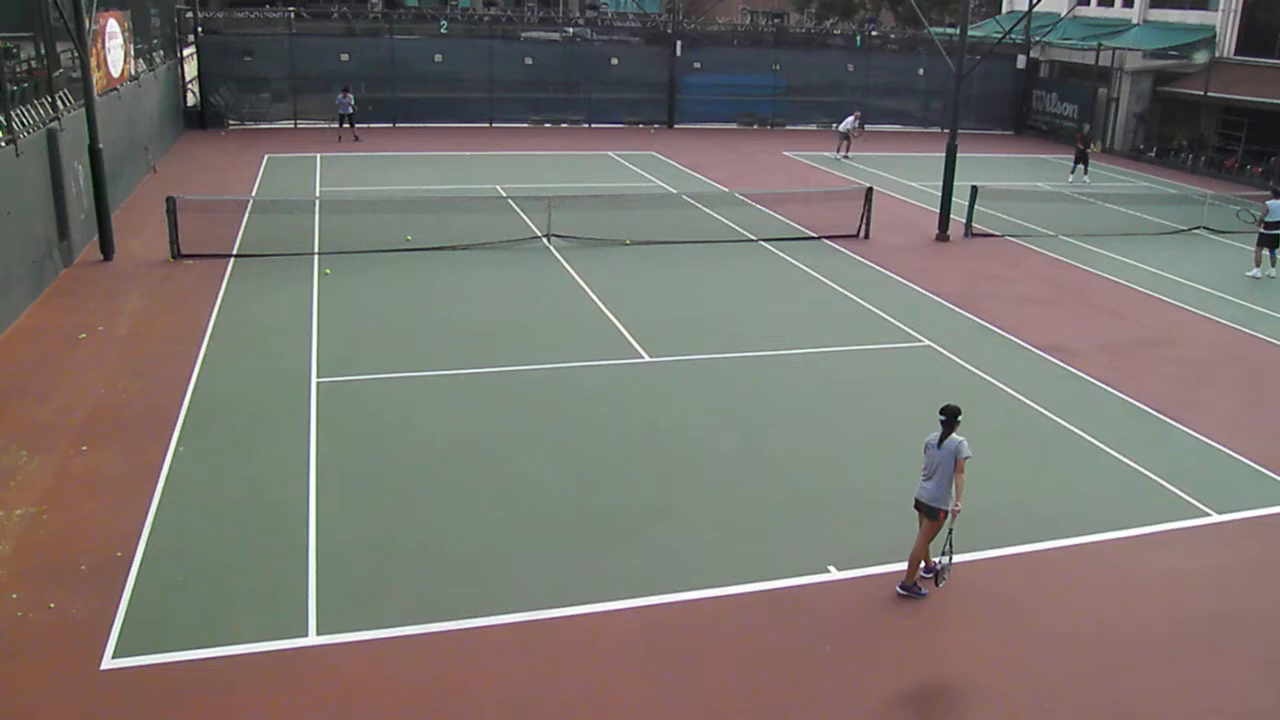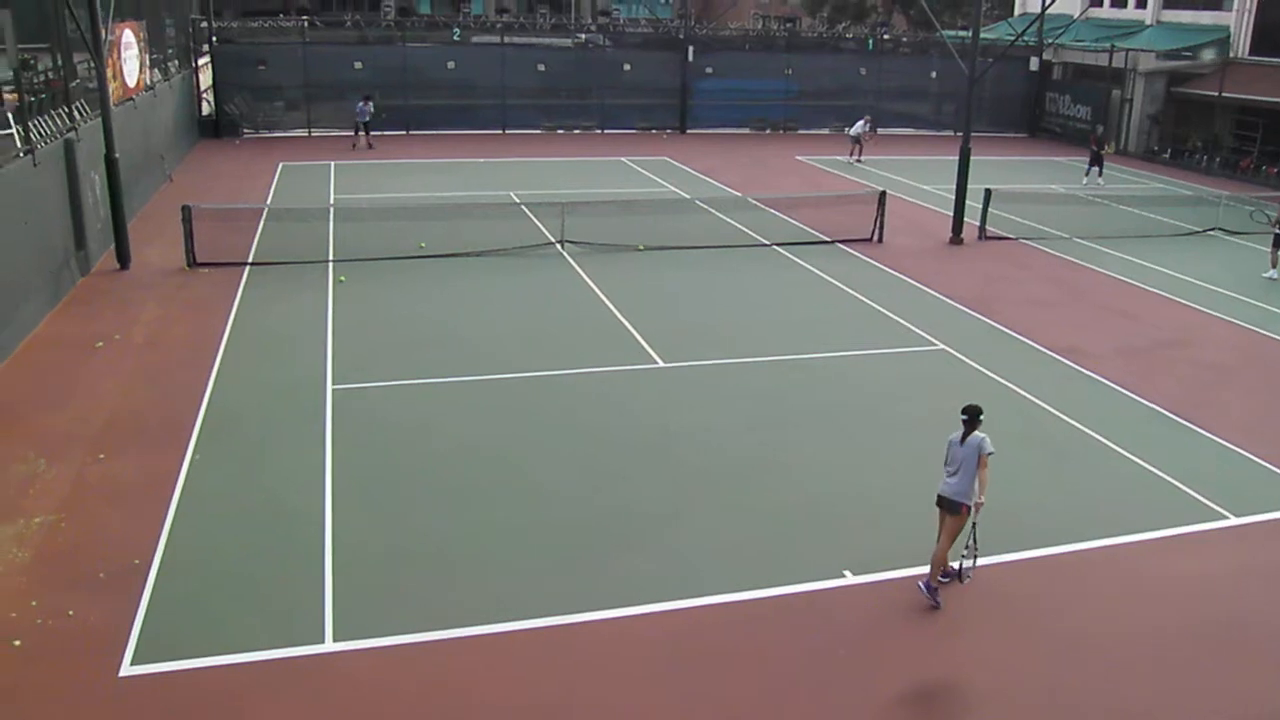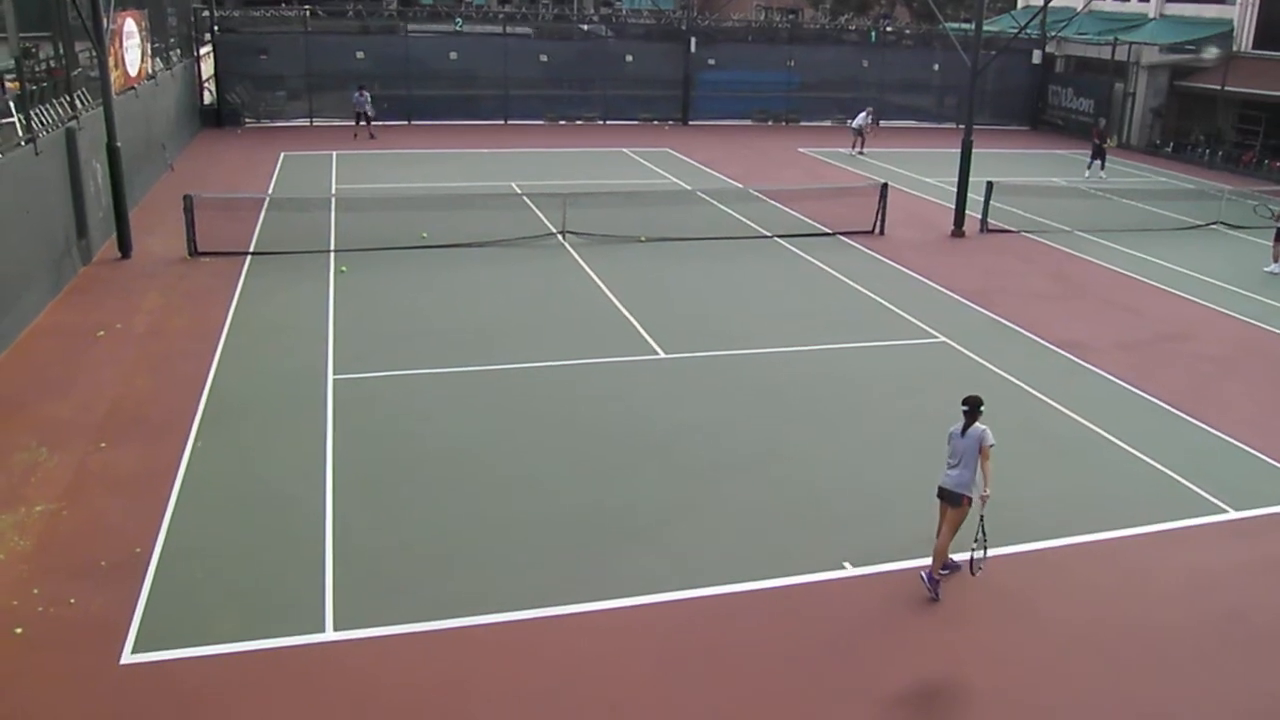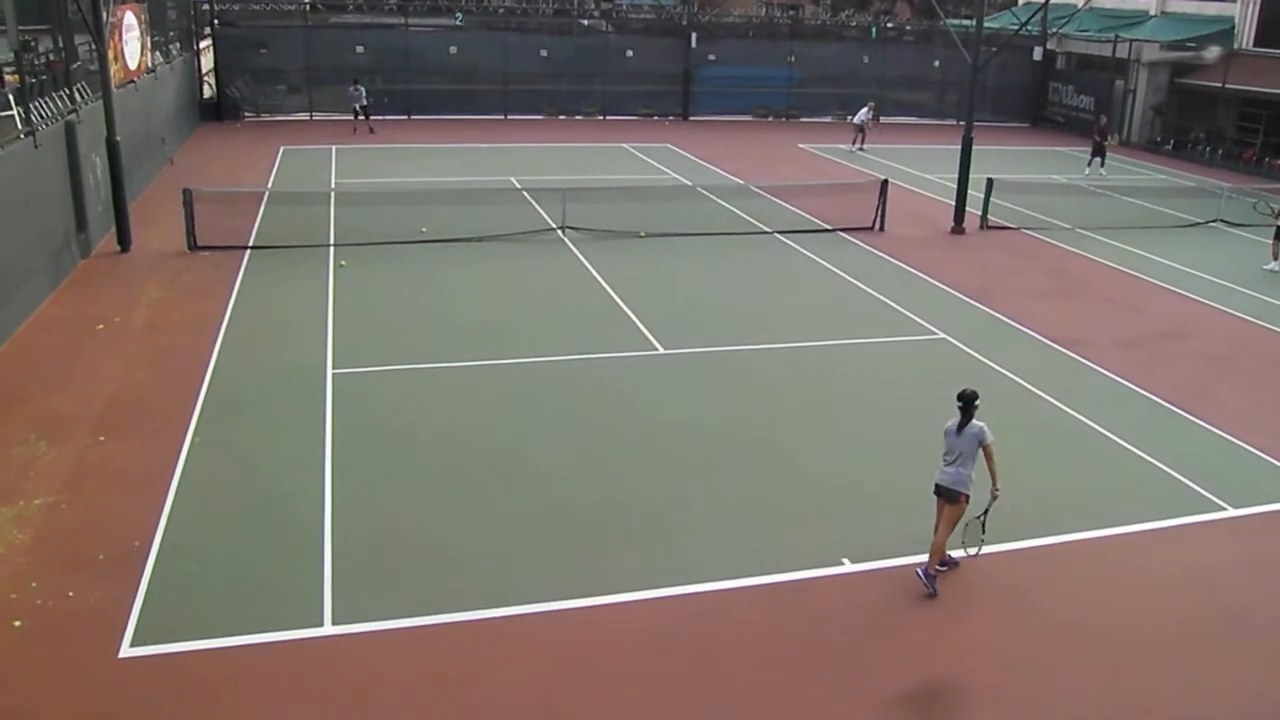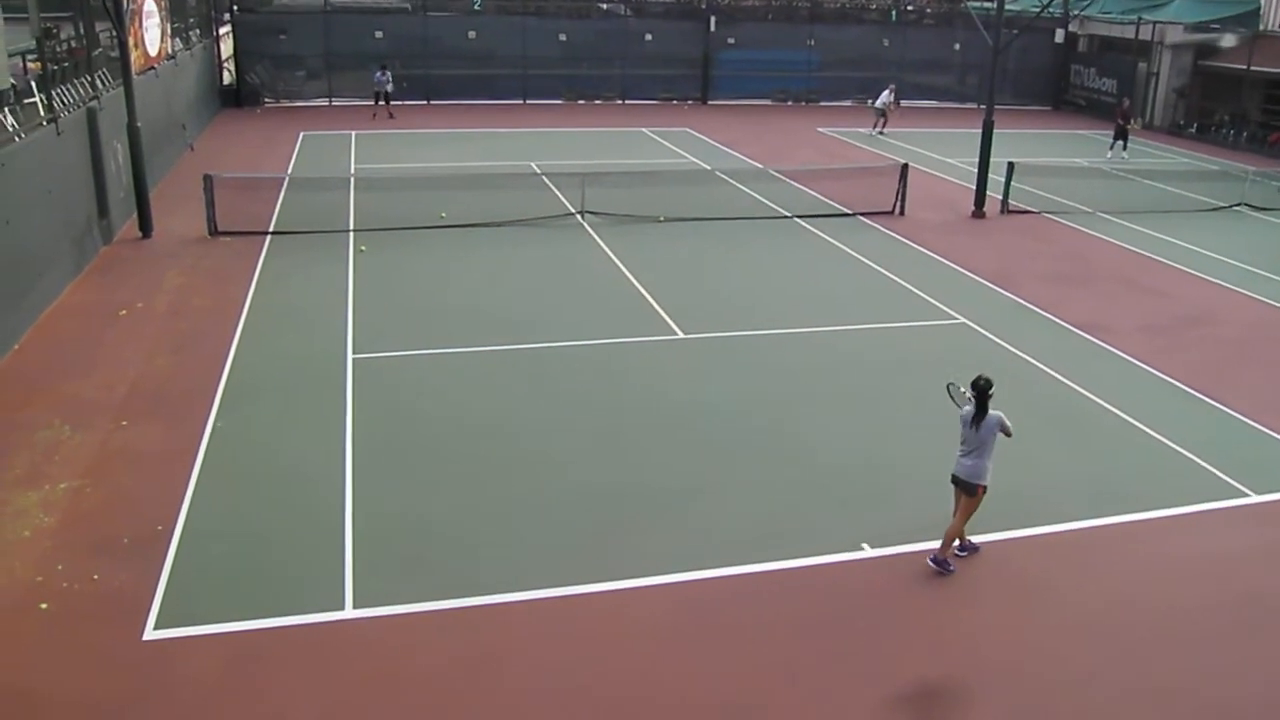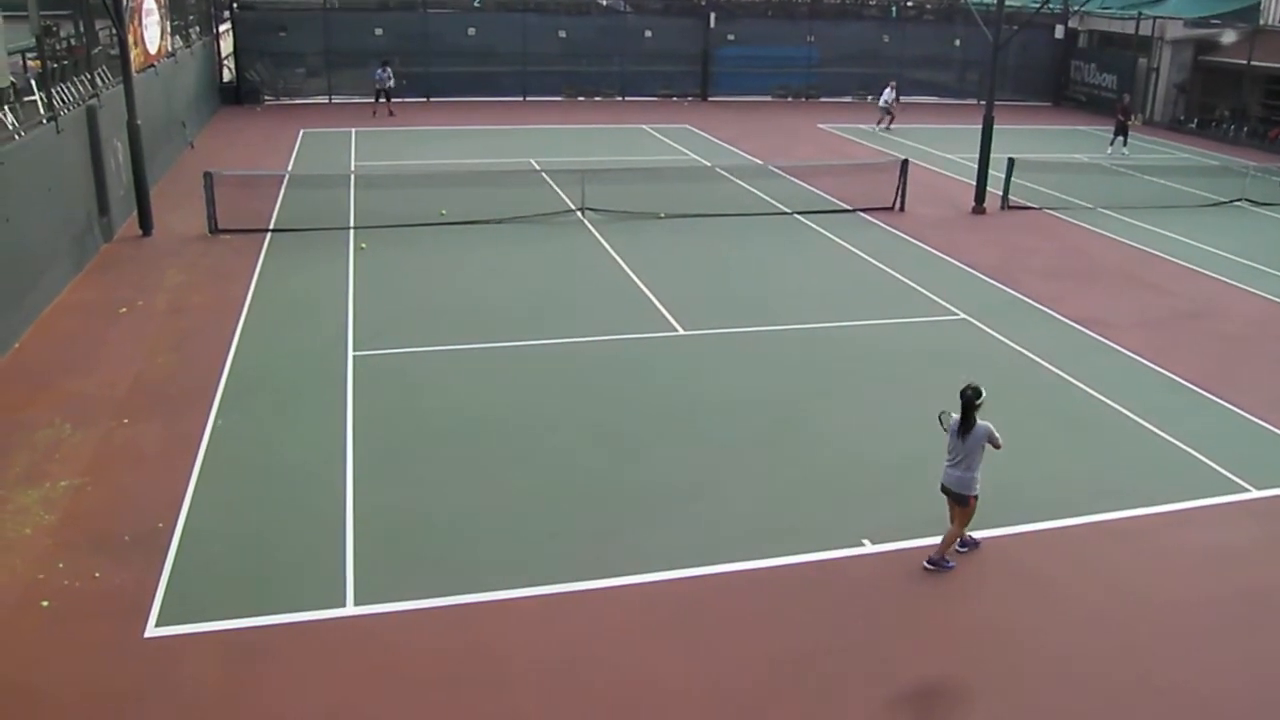
dt=0.5s
person 1, frame 1
left shoulder: (930, 439)
right shoulder: (959, 443)
right elbow: (959, 473)
right wrist: (958, 502)
left hip: (921, 495)
right hip: (939, 501)
left knee: (924, 536)
right knee: (923, 540)
left ankle: (929, 566)
right ankle: (907, 583)
person 1, frame 2
left shoulder: (953, 438)
right shoulder: (982, 440)
right elbow: (982, 468)
right wrist: (981, 495)
left hip: (944, 492)
right hip: (962, 498)
left knee: (943, 537)
right knee: (946, 540)
left ankle: (945, 570)
right ankle: (931, 582)
person 1, frame 3
left shoulder: (954, 430)
right shoulder: (982, 432)
right elbow: (985, 460)
right wrist: (986, 487)
left hip: (945, 483)
right hip: (962, 489)
left knee: (943, 528)
right knee: (947, 532)
left ankle: (944, 562)
right ankle: (933, 574)
person 1, frame 4
left shoulder: (949, 426)
right shoulder: (980, 429)
right elbow: (989, 458)
right wrist: (995, 484)
left hip: (942, 480)
right hip: (959, 485)
left knee: (940, 525)
right knee: (945, 529)
left ankle: (942, 558)
right ankle: (929, 570)
person 1, frame 5
left shoulder: (965, 413)
right shoulder: (996, 418)
right elbow: (1009, 433)
left hip: (959, 471)
right hip: (976, 477)
left knee: (959, 513)
right knee: (961, 518)
left ankle: (963, 544)
right ankle: (939, 556)
person 1, frame 6
left shoulder: (954, 422)
right shoulder: (984, 428)
right elbow: (998, 445)
left hip: (948, 480)
right hip: (966, 486)
left knee: (956, 517)
right knee: (960, 524)
left ankle: (964, 540)
right ankle: (936, 557)
